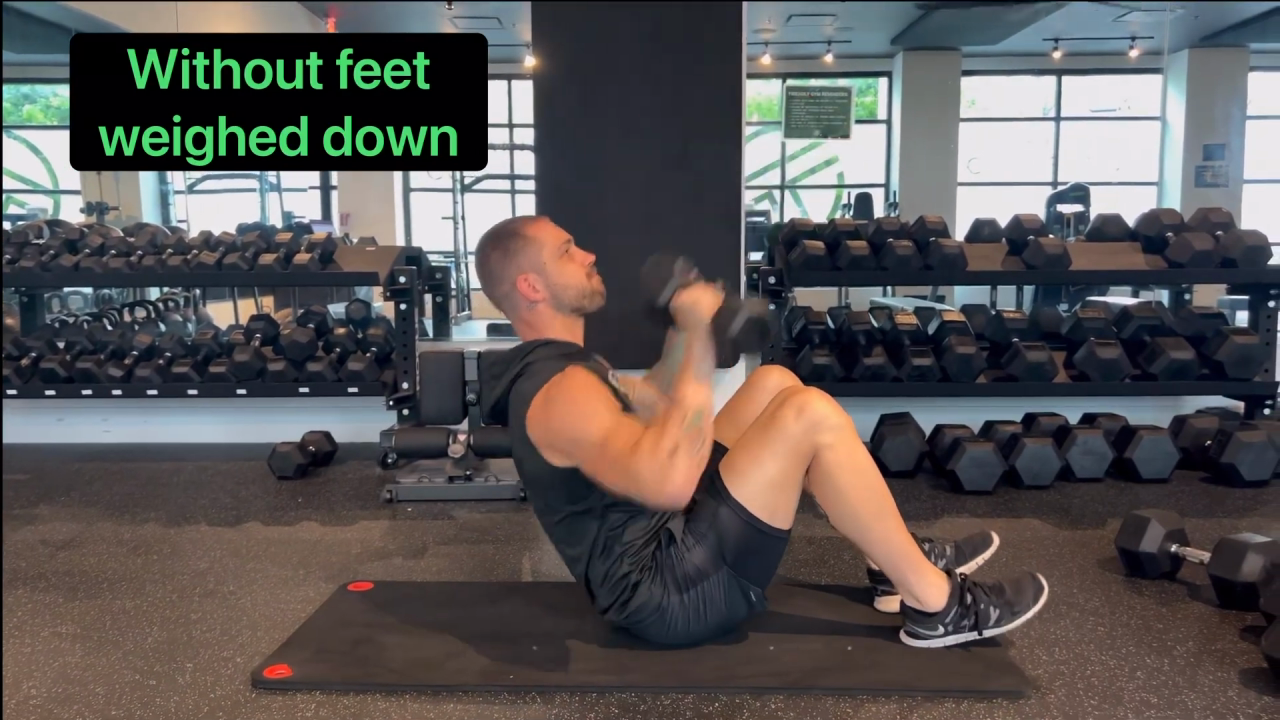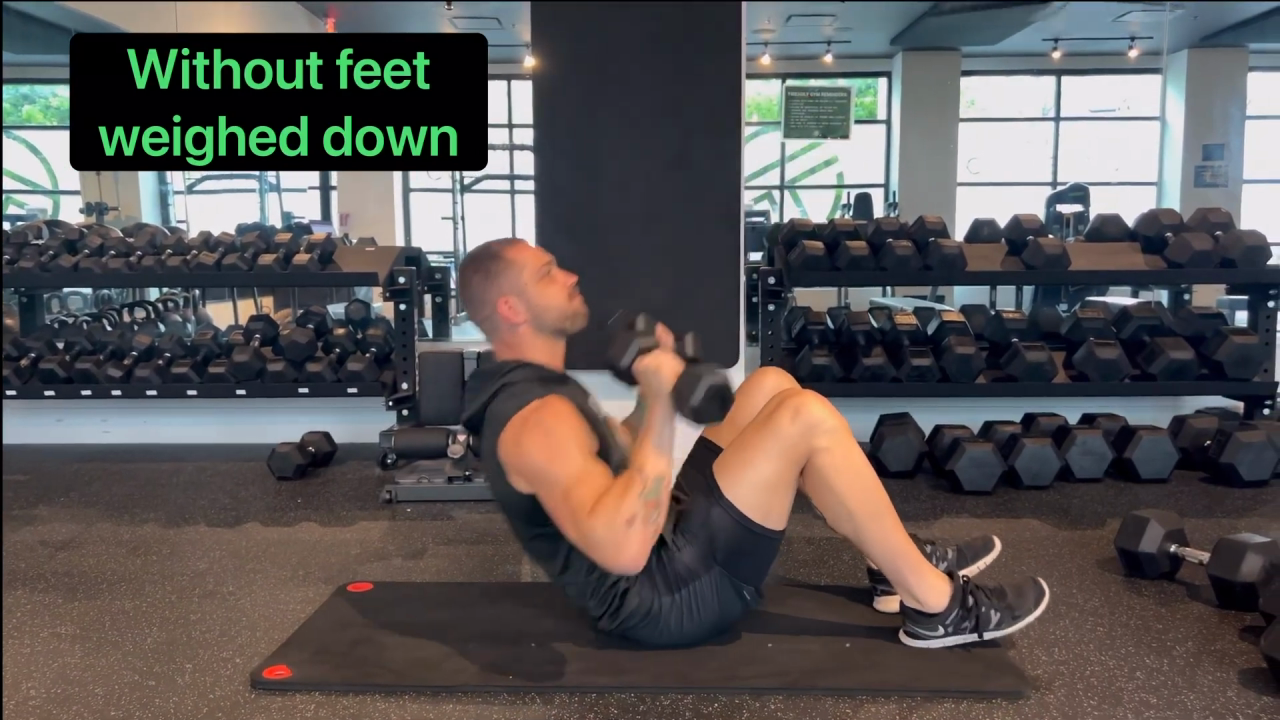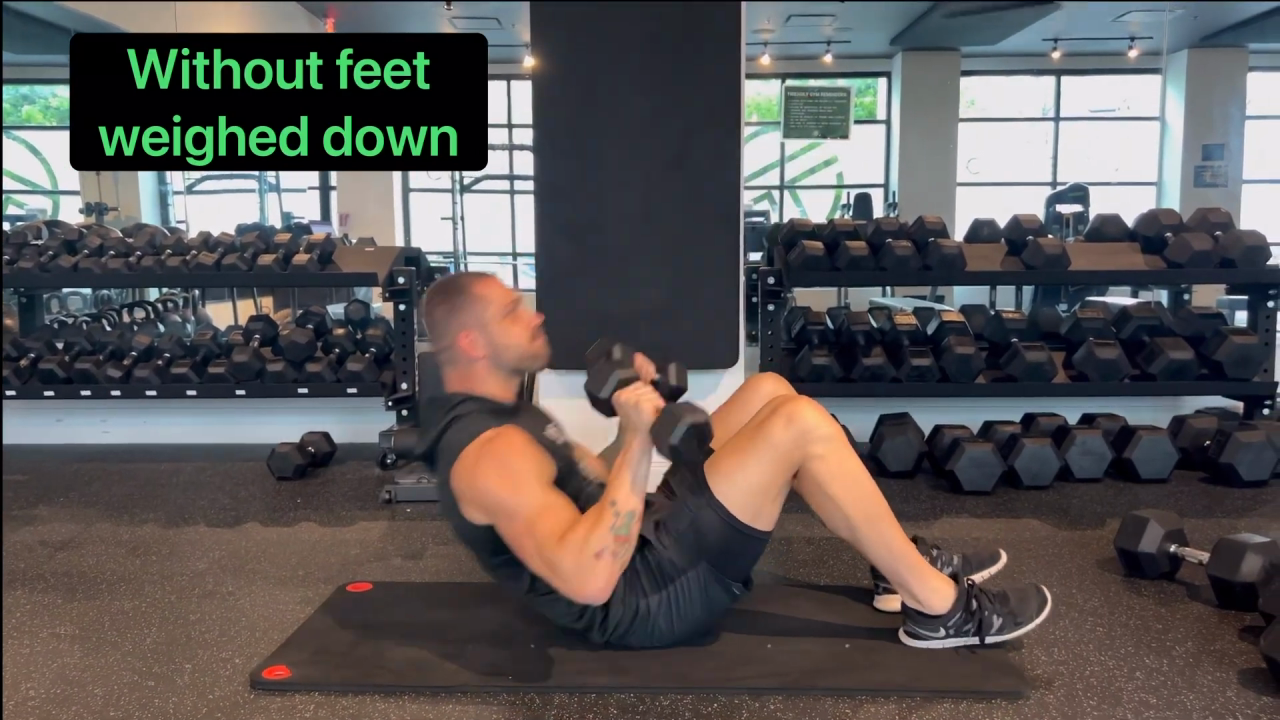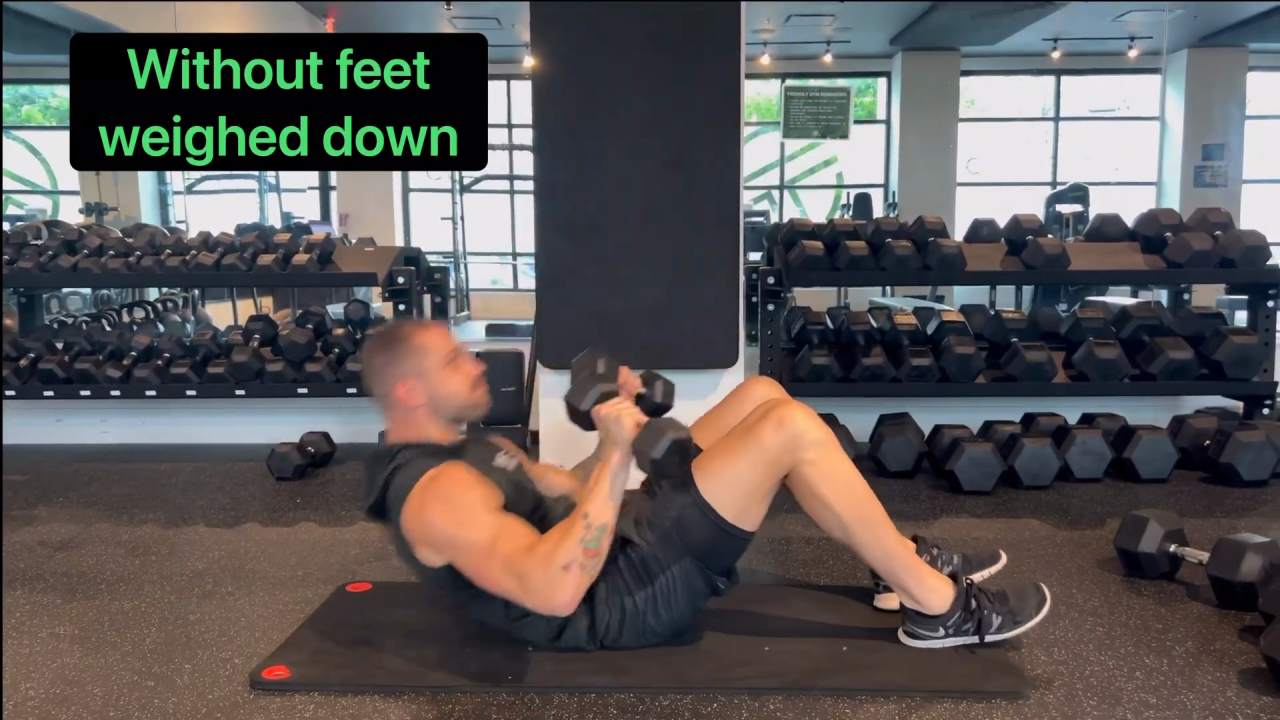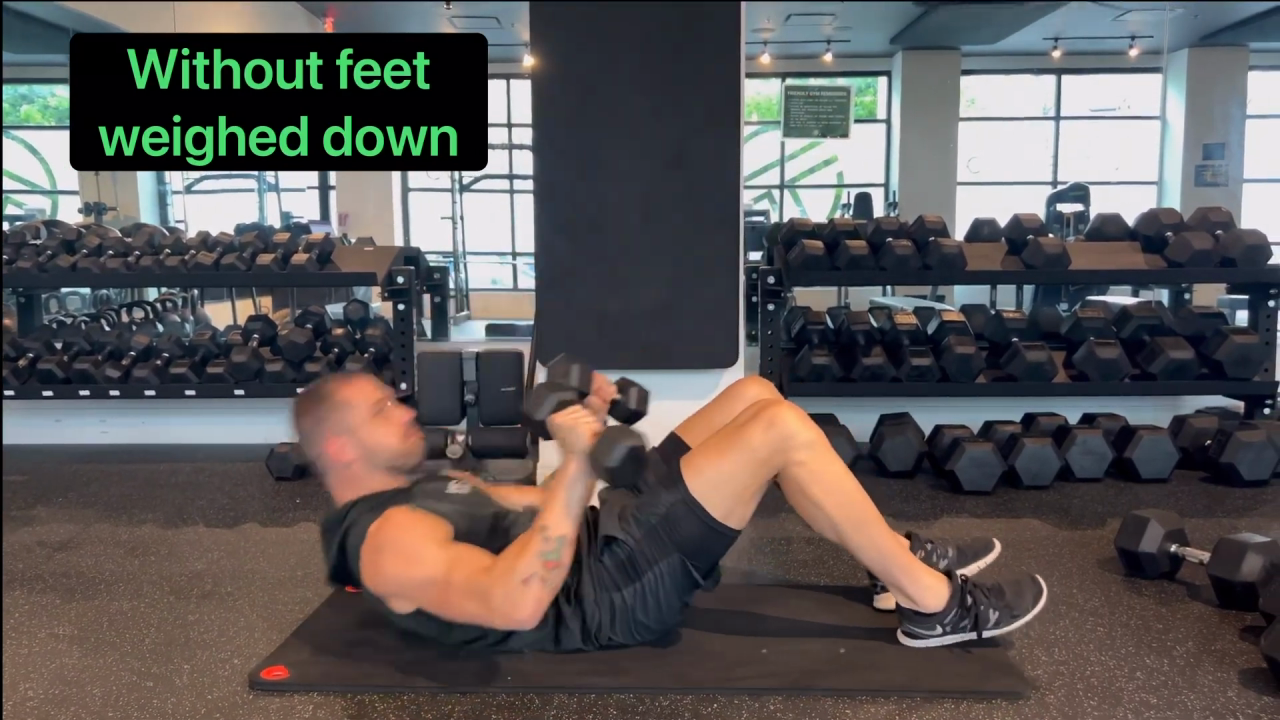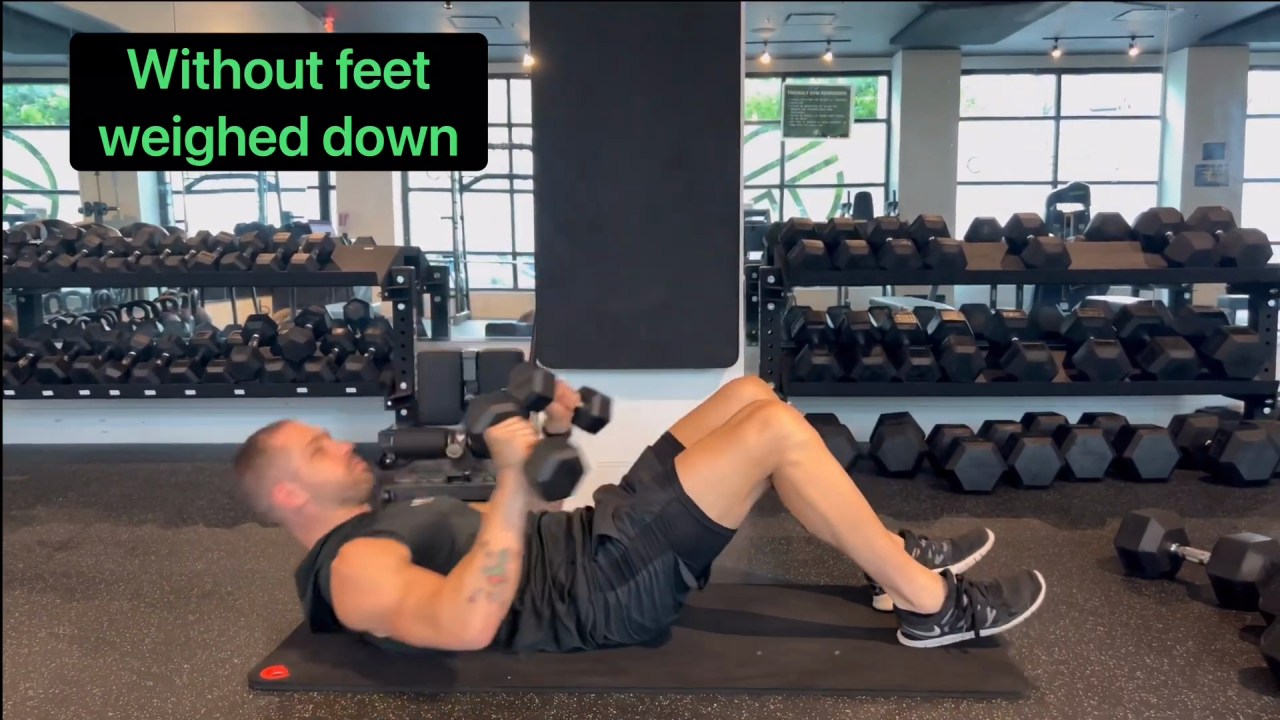
dt=0.1s
person 1, frame 1
left shoulder: (553, 367)
right shoulder: (562, 391)
left elbow: (650, 408)
right elbow: (669, 480)
left wrist: (678, 333)
right wrist: (698, 336)
left hip: (672, 552)
right hip: (672, 595)
left knee: (773, 384)
right knee: (810, 414)
left ankle: (898, 567)
right ankle: (936, 606)
person 1, frame 2
left shoulder: (532, 390)
right shoulder: (535, 420)
right elbow: (624, 547)
left wrist: (658, 371)
right wrist: (660, 403)
left hip: (663, 557)
right hip: (662, 599)
left knee: (770, 386)
right knee: (806, 417)
left ankle: (900, 565)
right ankle: (937, 607)
person 1, frame 3
left shoulder: (501, 422)
right shoulder: (490, 454)
right elbow: (589, 578)
left wrist: (636, 409)
right wrist: (637, 432)
left hip: (653, 539)
right hip: (648, 600)
left knee: (769, 392)
right knee: (800, 422)
left ankle: (898, 570)
right ankle: (939, 605)
person 1, frame 4
left shoulder: (453, 453)
right shoulder: (437, 493)
right elbow: (557, 590)
left wrist: (614, 419)
right wrist: (619, 448)
left hip: (629, 542)
right hip: (628, 597)
left knee: (762, 396)
right knee: (789, 430)
left ankle: (899, 562)
right ankle: (936, 605)
person 1, frame 5
left shoulder: (413, 493)
right shoulder: (389, 545)
right elbow: (523, 602)
left wrist: (587, 429)
right wrist: (574, 461)
left hip: (616, 531)
right hip: (622, 590)
left knee: (754, 396)
right knee: (781, 428)
left ankle: (899, 561)
right ankle: (931, 605)
person 1, frame 6
left shoulder: (377, 525)
right shoulder: (355, 571)
right elbow: (471, 621)
left wrist: (550, 435)
right wrist: (512, 472)
left hip: (599, 532)
right hip: (613, 589)
left knee: (750, 394)
right knee: (776, 429)
left ankle: (896, 554)
right ankle: (930, 604)
